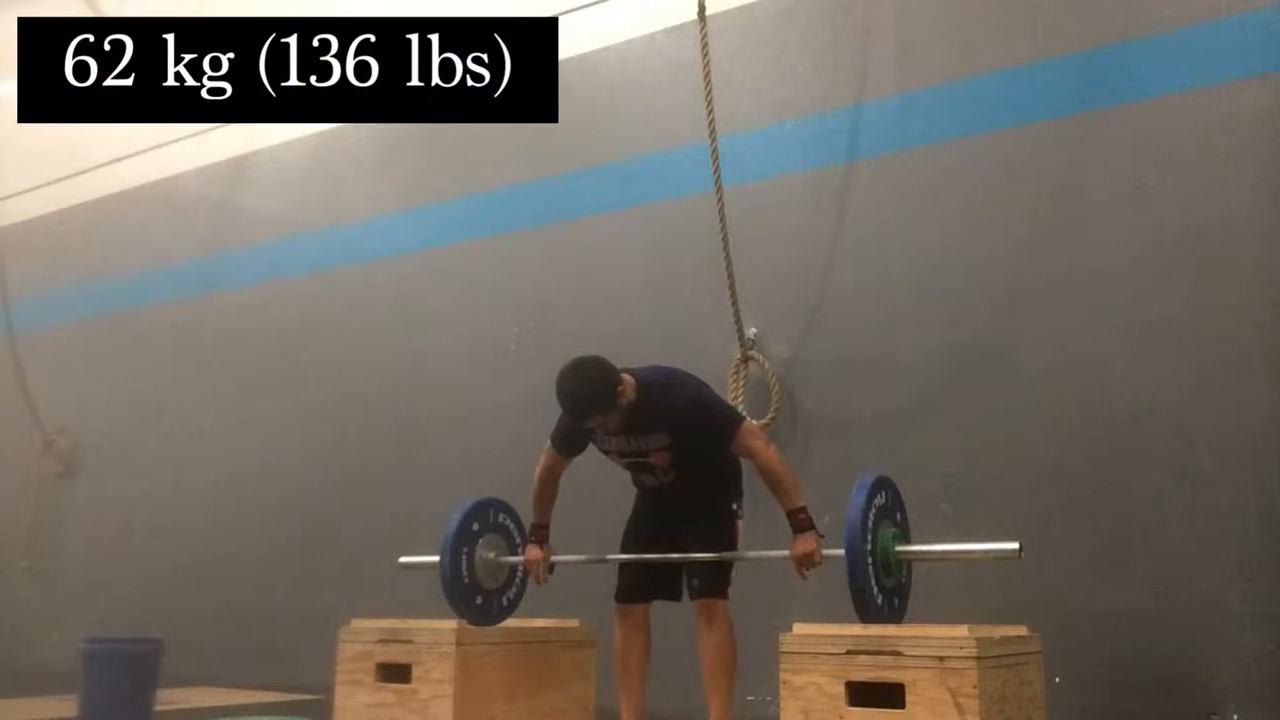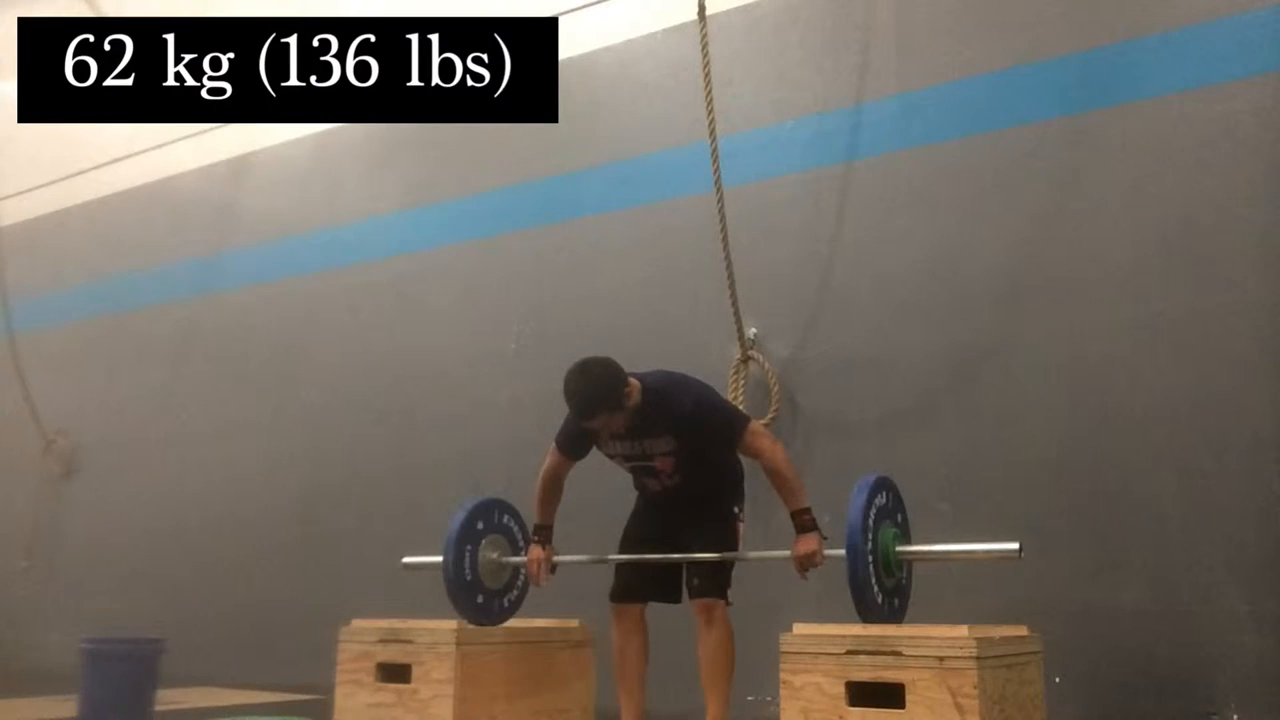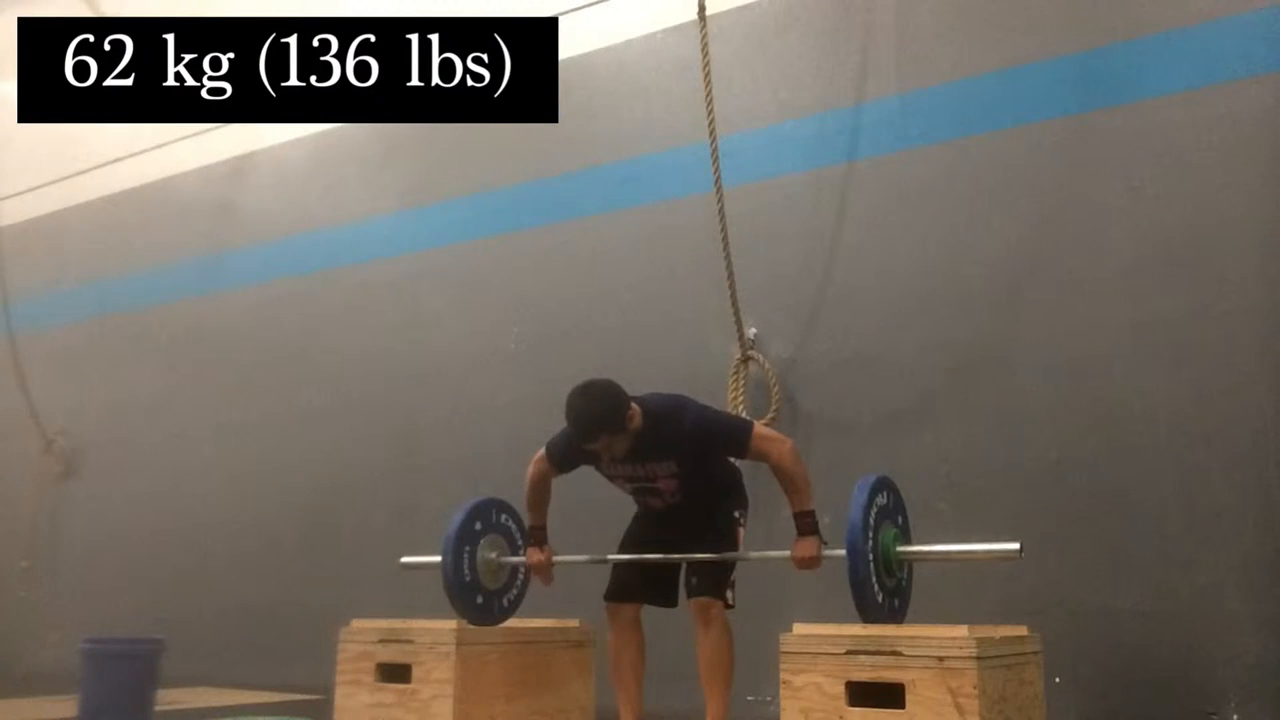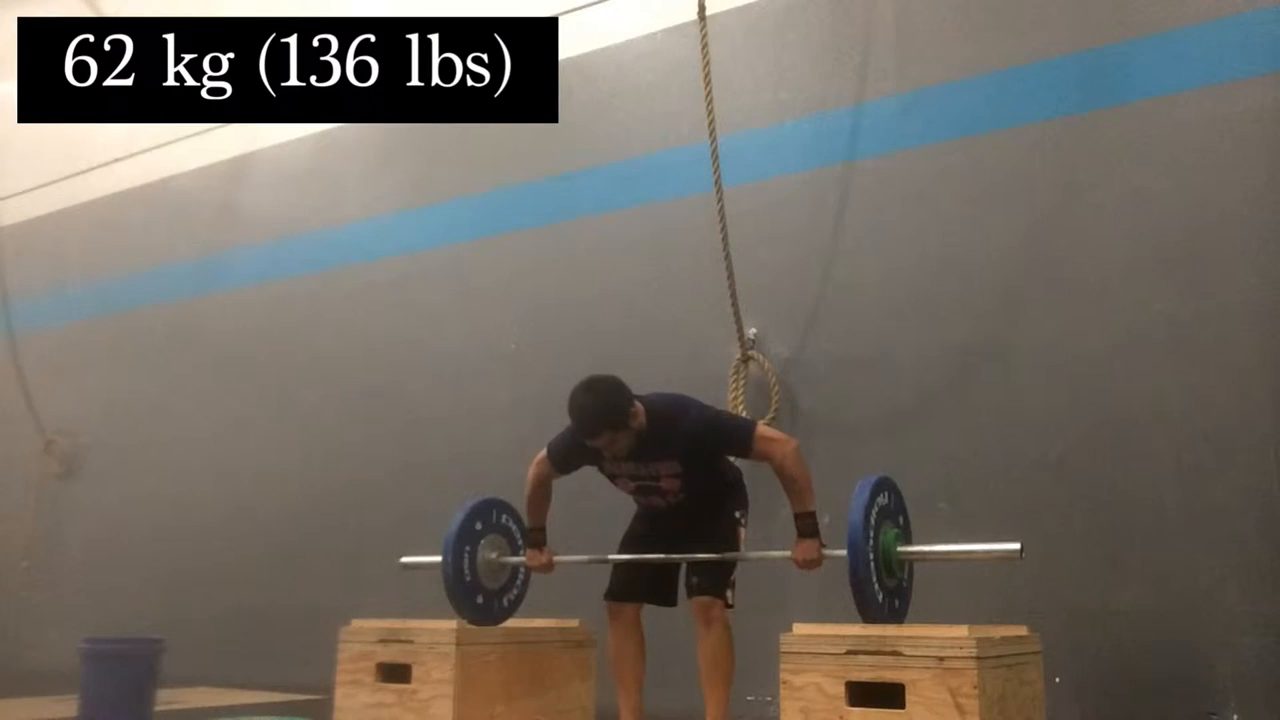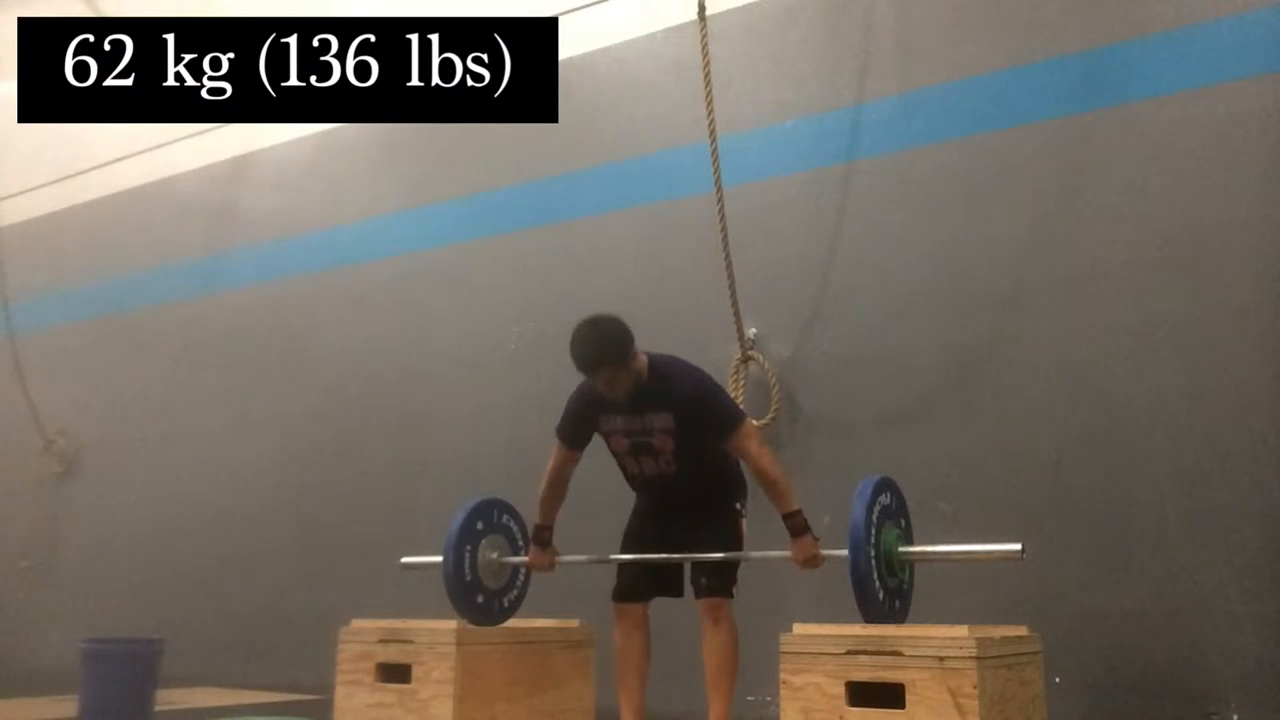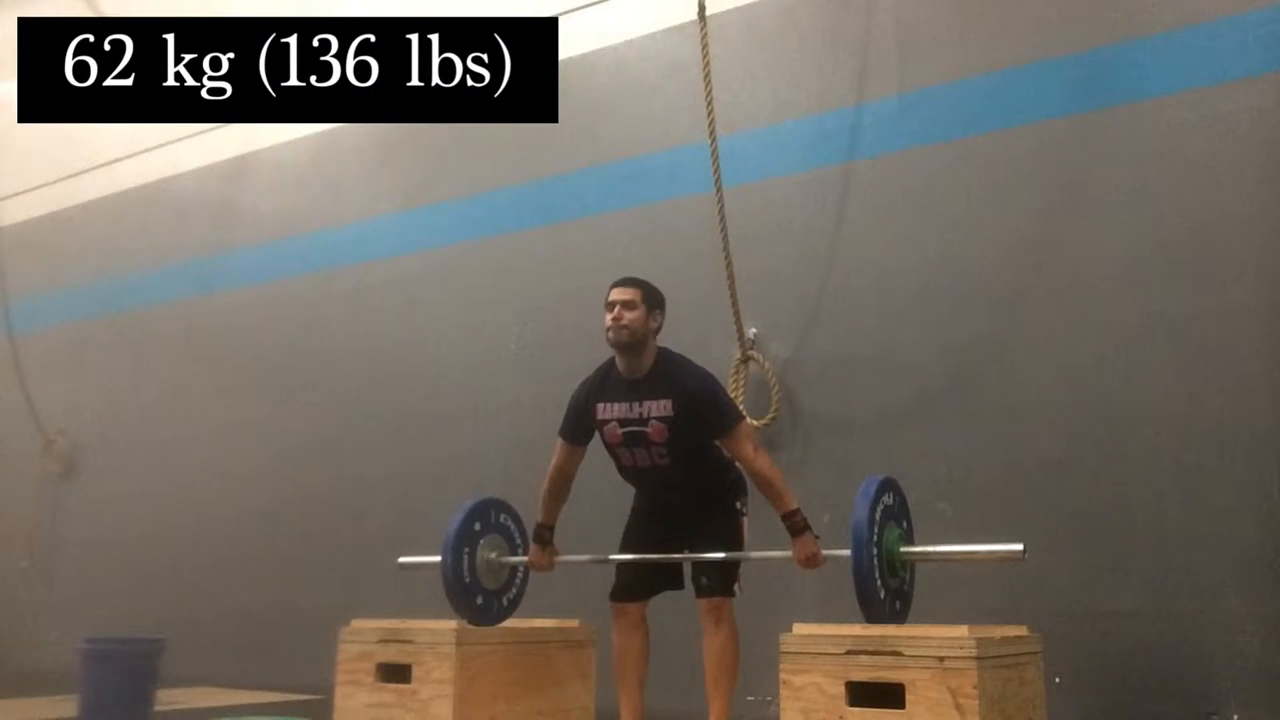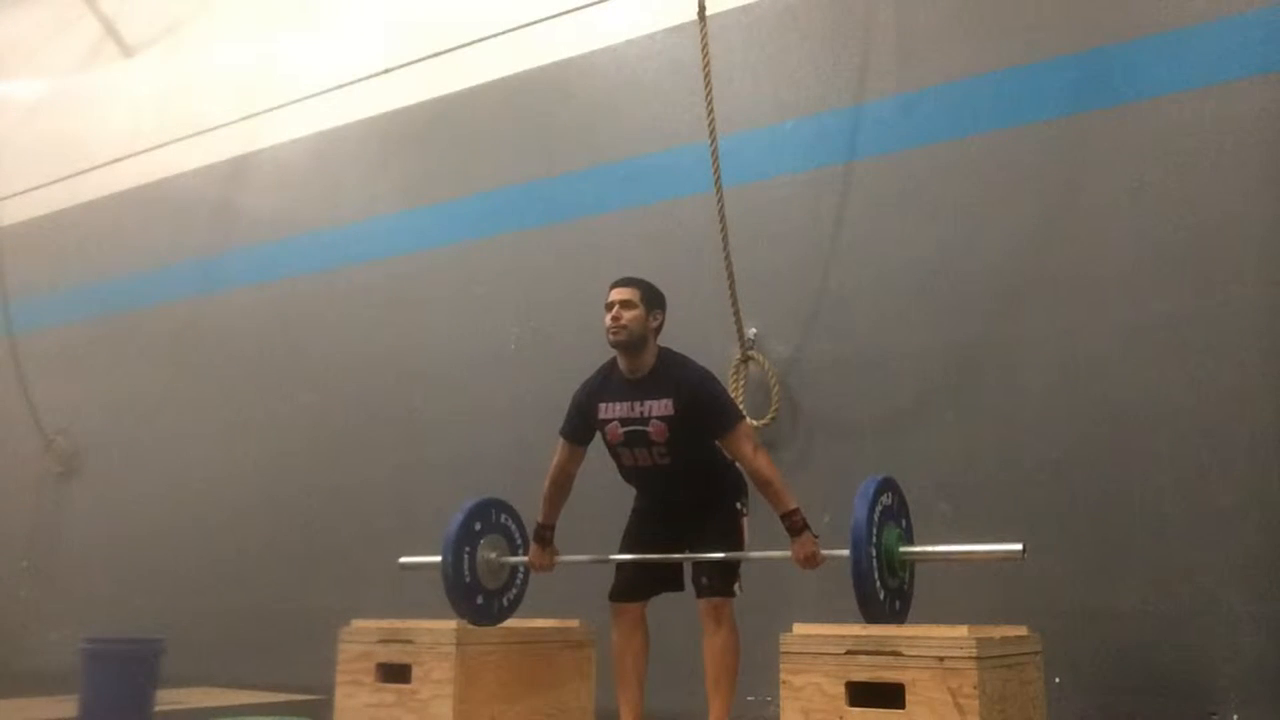
dt=0.7s
person 1, frame 1
left shoulder: (679, 397)
right shoulder: (581, 414)
left elbow: (761, 448)
right elbow: (549, 469)
left wrist: (802, 526)
right wrist: (538, 536)
left hip: (710, 499)
right hip: (655, 501)
left knee: (709, 605)
right knee: (629, 607)
person 1, frame 2
left shoulder: (684, 400)
right shoulder: (586, 417)
left elbow: (768, 448)
right elbow: (554, 470)
left wrist: (805, 527)
right wrist: (541, 537)
left hip: (712, 502)
right hip: (655, 504)
left knee: (708, 605)
right knee: (625, 606)
person 1, frame 3
left shoulder: (685, 422)
right shoulder: (582, 437)
left elbow: (780, 448)
right elbow: (538, 469)
left wrist: (807, 531)
right wrist: (537, 540)
left hip: (713, 509)
right hip: (655, 513)
left knee: (706, 604)
right knee: (620, 607)
person 1, frame 4
left shoulder: (687, 421)
right shoulder: (585, 437)
left elbow: (784, 448)
right elbow: (539, 470)
left wrist: (807, 532)
right wrist: (536, 541)
left hip: (714, 510)
right hip: (655, 514)
left knee: (707, 605)
right knee: (620, 606)
person 1, frame 5
left shoulder: (687, 386)
right shoulder: (586, 401)
left elbow: (754, 451)
right elbow: (559, 467)
left wrist: (798, 530)
right wrist: (542, 537)
left hip: (713, 503)
right hip: (655, 506)
left knee: (713, 605)
right knee: (627, 607)
person 1, frame 6
left shoulder: (689, 381)
right shoulder: (592, 392)
left elbow: (750, 453)
right elbow: (563, 467)
left wrist: (799, 529)
right wrist: (542, 536)
left hip: (712, 504)
right hip: (653, 505)
left knee: (714, 605)
right knee: (625, 607)
person 1, frame 7
left shoulder: (689, 381)
right shoulder: (594, 392)
left elbow: (749, 452)
right elbow: (563, 467)
left wrist: (798, 528)
right wrist: (542, 536)
left hip: (712, 505)
right hip: (653, 506)
left knee: (714, 606)
right knee: (624, 607)
